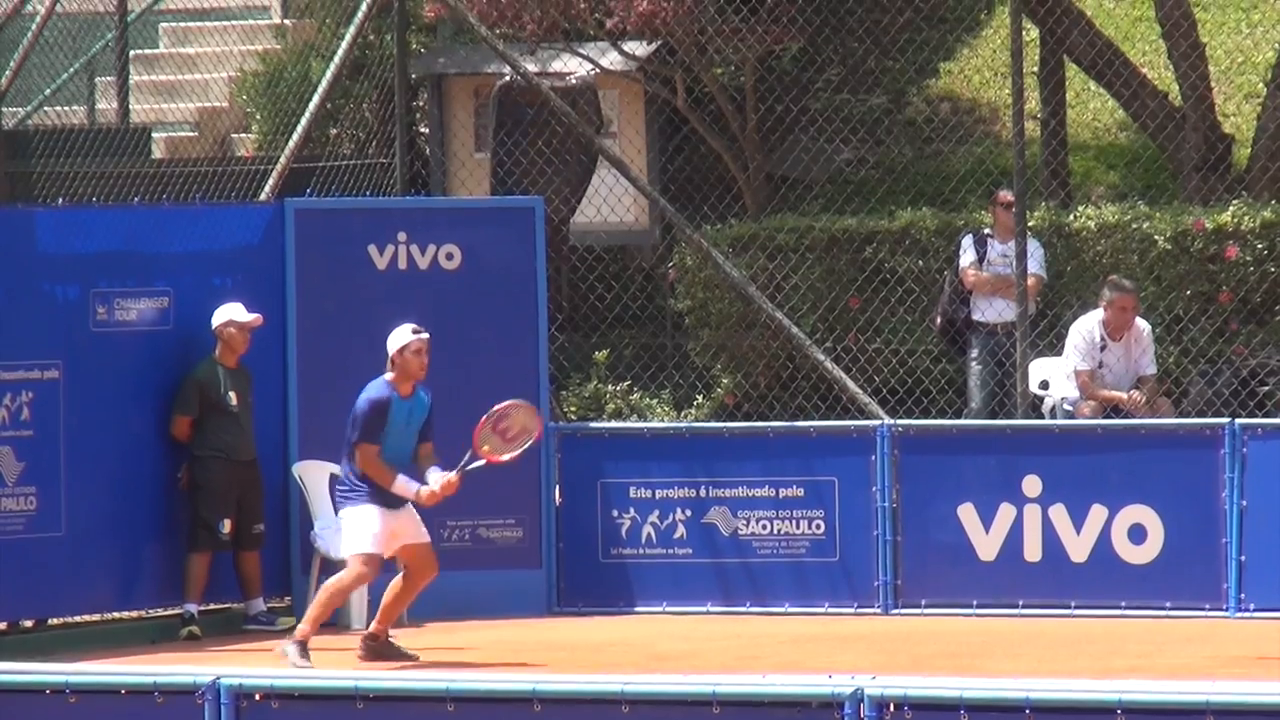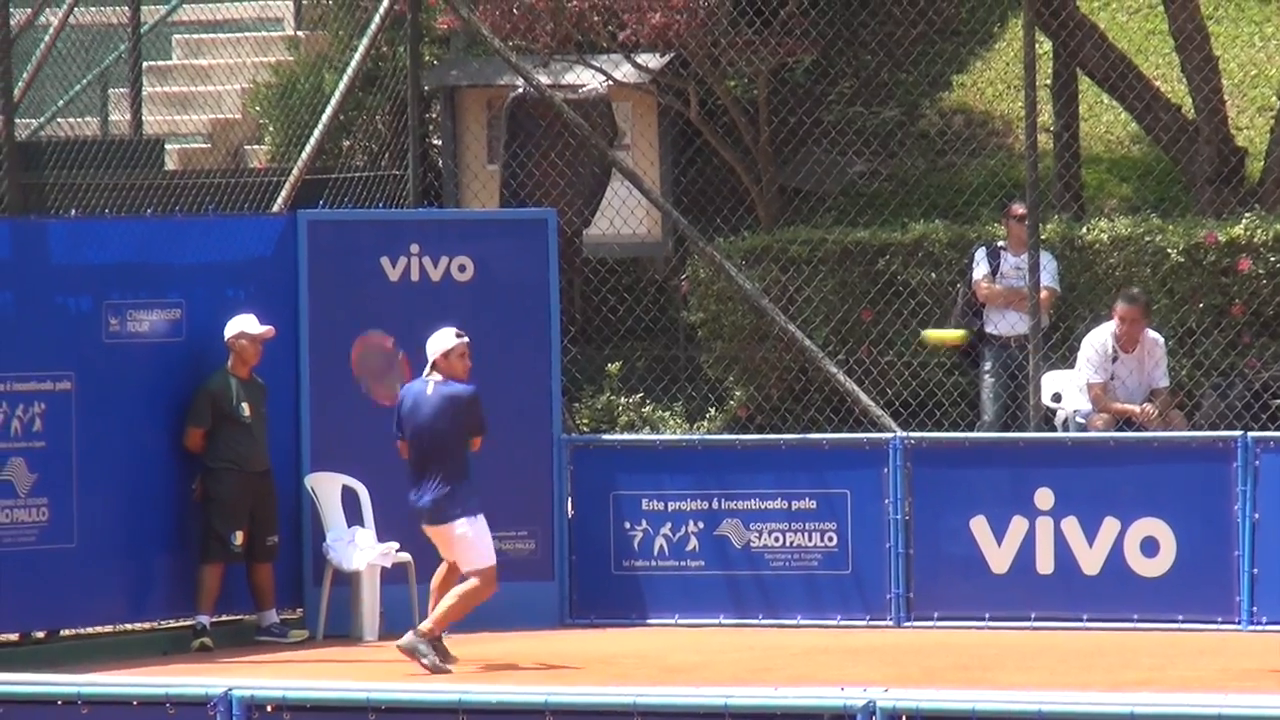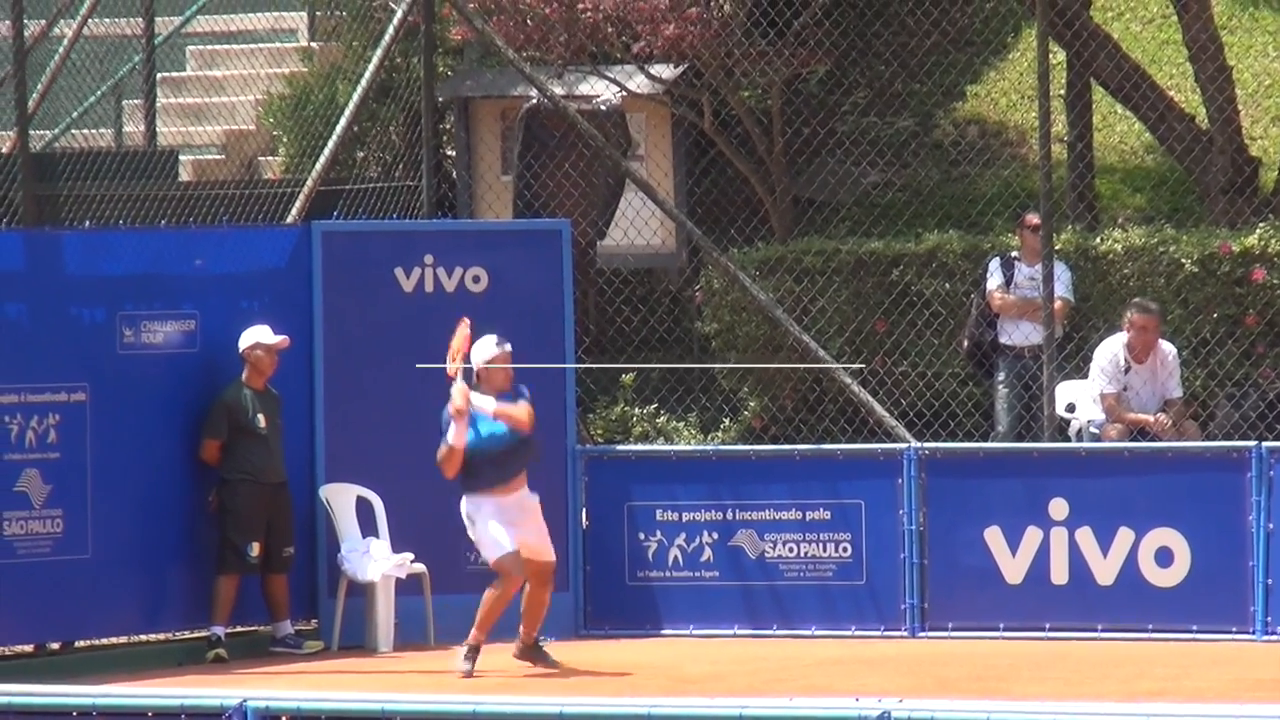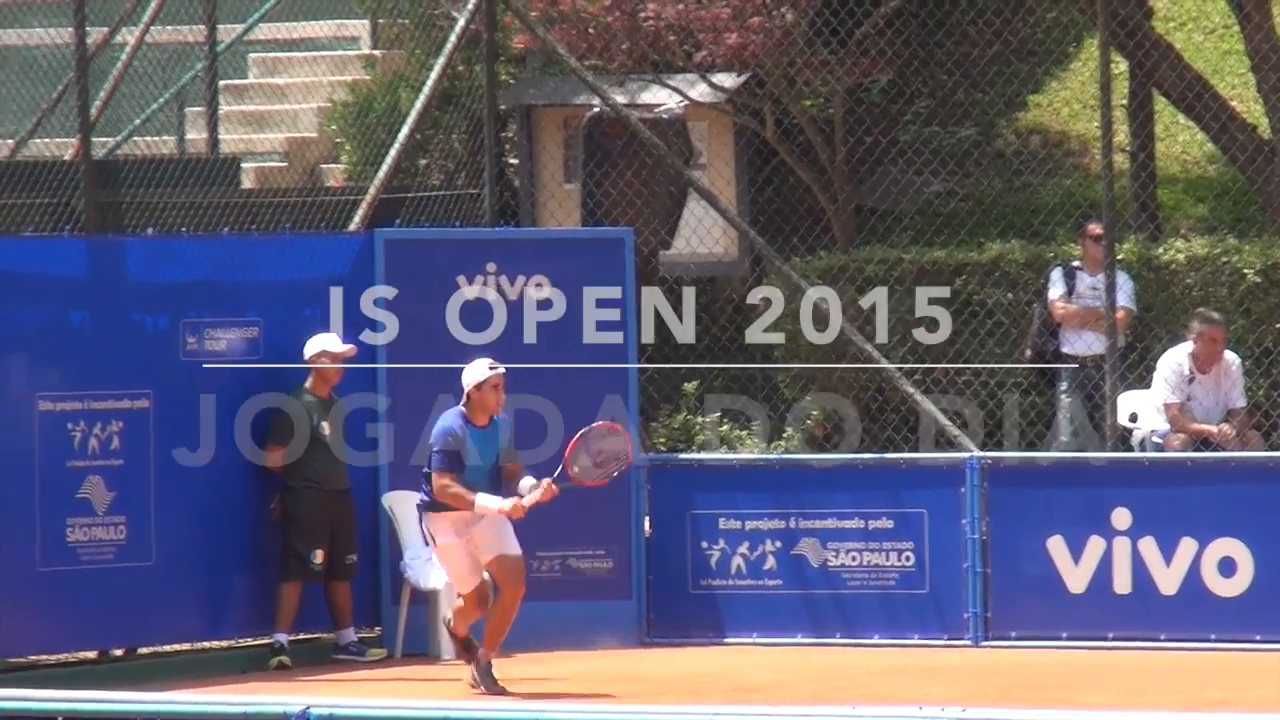
dt=0.5s
person 1, frame 1
left shoulder: (424, 399)
right shoulder: (376, 398)
left elbow: (424, 453)
right elbow: (366, 461)
left wrist: (437, 479)
right wrist: (414, 490)
left hip: (396, 500)
right hip: (362, 497)
left knee: (424, 566)
right knee: (363, 569)
left ankle: (375, 639)
right ankle: (298, 639)
person 1, frame 2
left shoulder: (408, 394)
right shoulder: (465, 396)
left elbow: (405, 452)
right elbow: (474, 444)
left hip: (424, 500)
right hip: (455, 504)
left knee: (456, 563)
right knee: (483, 581)
left ankle: (428, 639)
right ankle: (422, 635)
person 1, frame 3
left shoulder: (516, 394)
right shoulder: (456, 410)
left elbow: (525, 422)
right elbow: (449, 470)
left wrist: (480, 403)
right wrist: (457, 426)
left hip: (520, 499)
right hip: (483, 503)
left knee: (544, 575)
right knee: (510, 576)
left ankle: (527, 642)
right ankle: (473, 644)
person 1, frame 4
left shoulder: (501, 423)
right shoulder: (449, 429)
left elbow: (509, 471)
right elbow: (441, 488)
left wrist: (532, 487)
right wrist: (495, 503)
left hip: (491, 515)
right hip: (447, 517)
left knee: (514, 582)
right knee: (476, 595)
left ankle: (482, 664)
right ankle: (457, 628)
person 2, frame 1
left shoulder: (244, 375)
right shoulder: (203, 375)
right elbow: (179, 427)
left wrist: (234, 447)
right wrist: (207, 447)
left hip: (247, 467)
right hip: (214, 470)
left knee: (250, 542)
right knee: (204, 541)
left ankle: (256, 611)
right ankle: (190, 615)
person 2, frame 2
left shoulder: (259, 386)
right shoulder: (215, 387)
right elbow: (192, 439)
left wrist: (248, 459)
right wrist: (220, 457)
left hip: (261, 478)
right hip: (227, 482)
left knee: (263, 553)
right knee: (217, 553)
left ankle: (269, 623)
right ankle: (202, 626)
person 2, frame 3
left shoulder: (273, 397)
right shoulder: (231, 398)
right elbow: (208, 451)
left wrist: (265, 471)
right wrist: (238, 471)
left hip: (276, 489)
right hip: (243, 493)
left knee: (277, 564)
right knee: (232, 564)
left ankle: (283, 633)
right ankle: (217, 637)
person 2, frame 4
left shoulder: (337, 405)
right shoulder: (295, 406)
right elbow: (273, 458)
left wrist: (331, 478)
right wrist: (302, 477)
left hip: (340, 496)
right hip: (307, 500)
left knee: (341, 572)
right knee: (296, 571)
left ankle: (346, 641)
right ankle: (280, 644)
person 3, frame 1
left shoulder: (1032, 246)
right shoulder: (973, 241)
left elbow: (1030, 290)
right elbow: (970, 280)
left wrist: (988, 282)
right wrist: (1013, 279)
right hip: (983, 334)
right knee: (978, 406)
person 3, frame 2
left shoulder: (1045, 258)
right shoulder: (986, 254)
left elbow: (1044, 302)
right elbow: (983, 292)
left wrist: (1000, 295)
right wrist: (1026, 292)
right hip: (996, 346)
right knee: (990, 419)
person 3, frame 3
left shoulder: (1059, 269)
right shoulder: (1000, 264)
left elbow: (1057, 313)
right elbow: (997, 302)
left wrist: (1014, 306)
right wrist: (1040, 302)
right hip: (1010, 357)
right knee: (1004, 430)
person 3, frame 4
left shoulder: (1121, 278)
right shoulder: (1062, 274)
left elbow: (1120, 323)
right elbow: (1059, 312)
left wrist: (1076, 316)
right wrist: (1102, 312)
right hip: (1072, 367)
right knee: (1066, 438)
